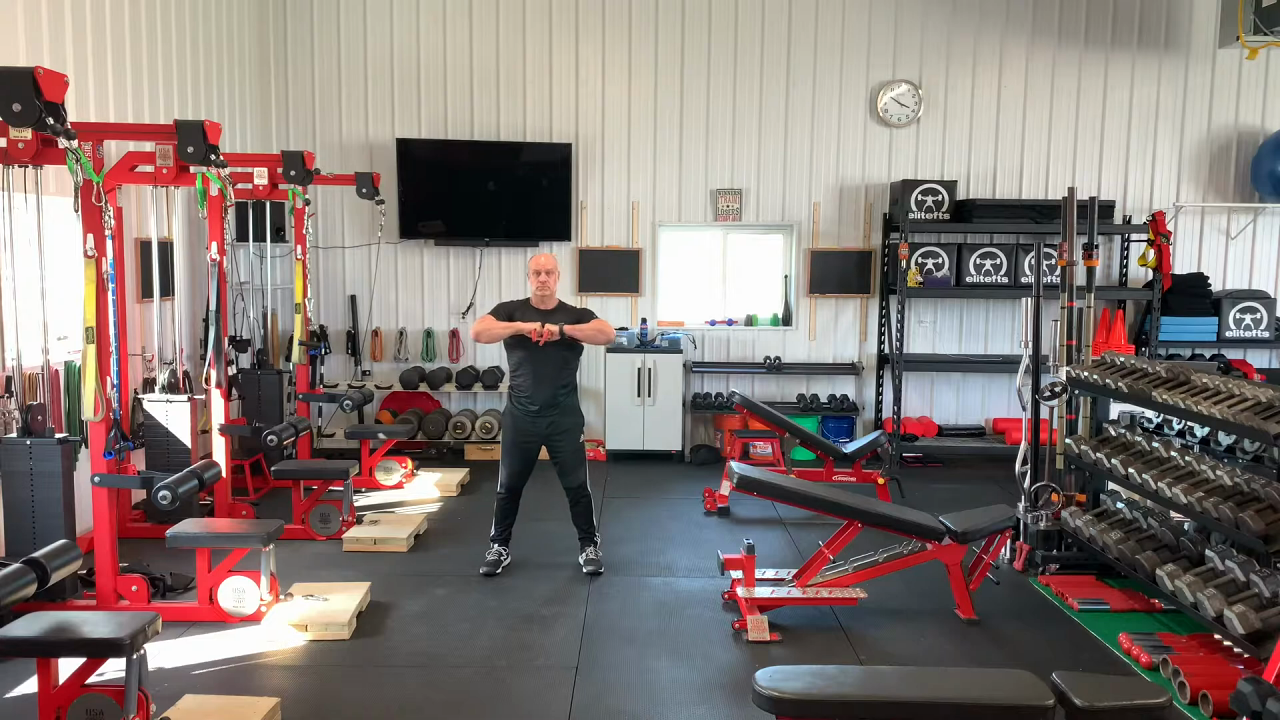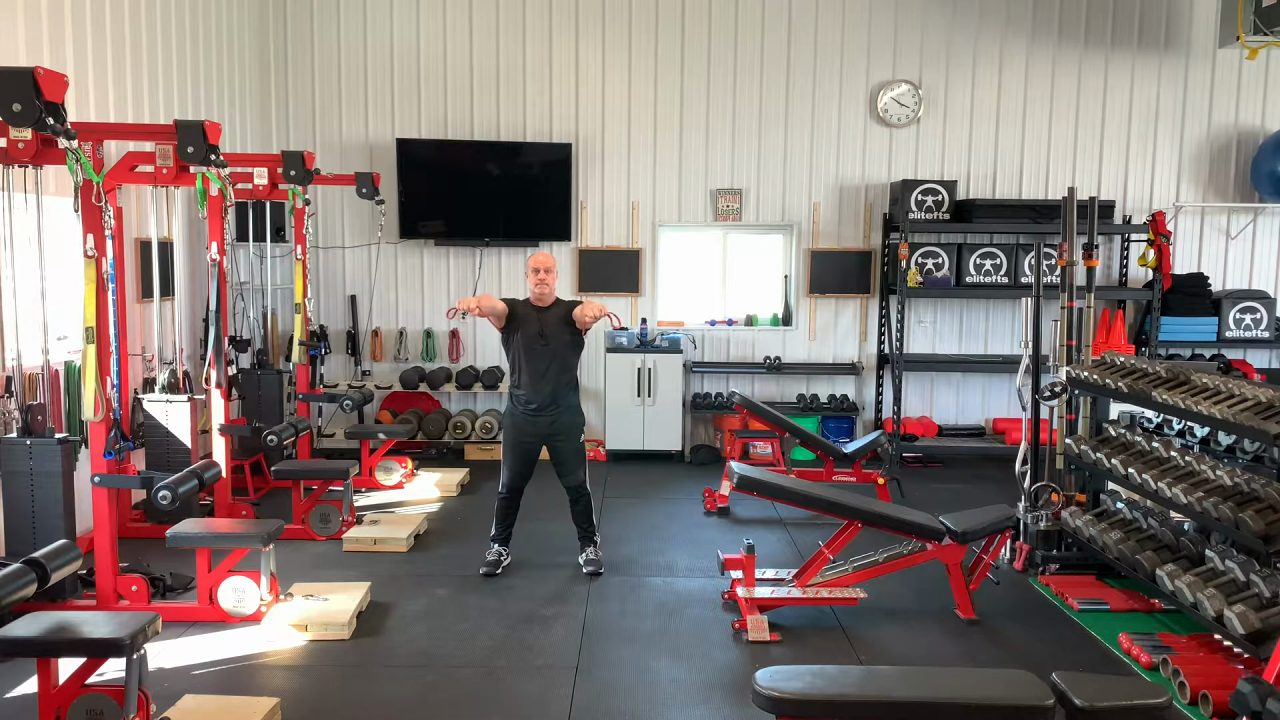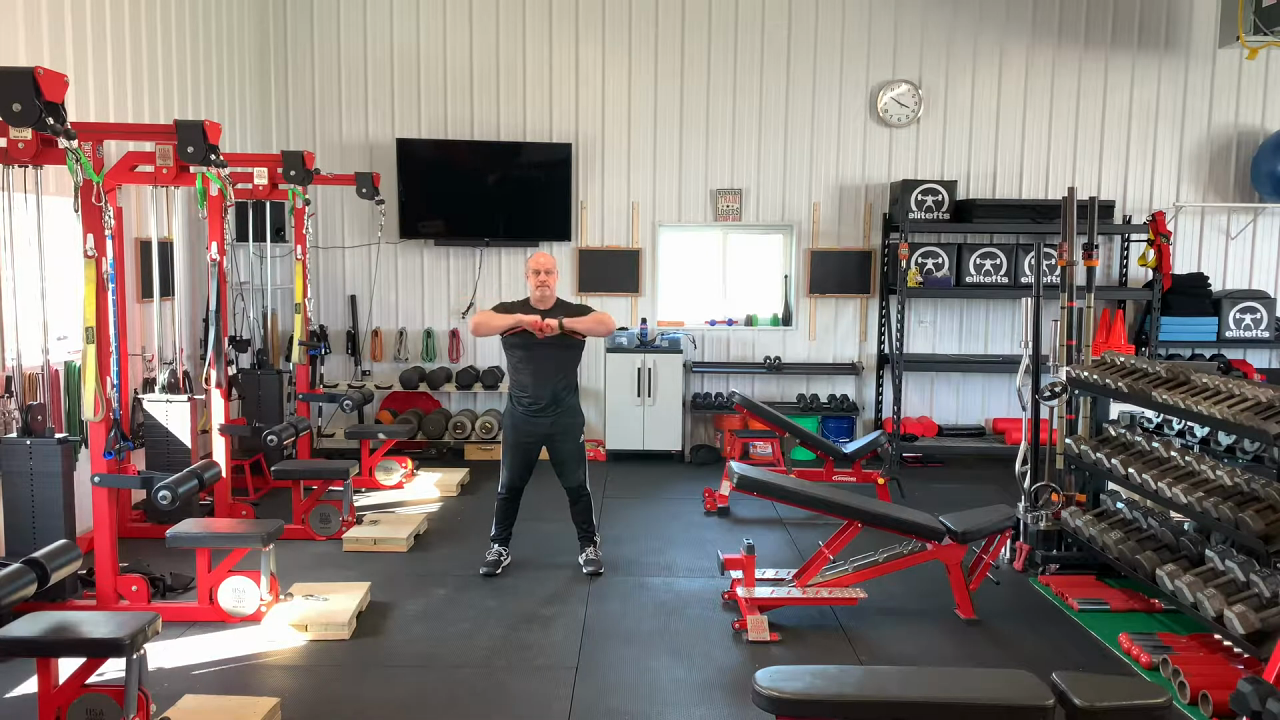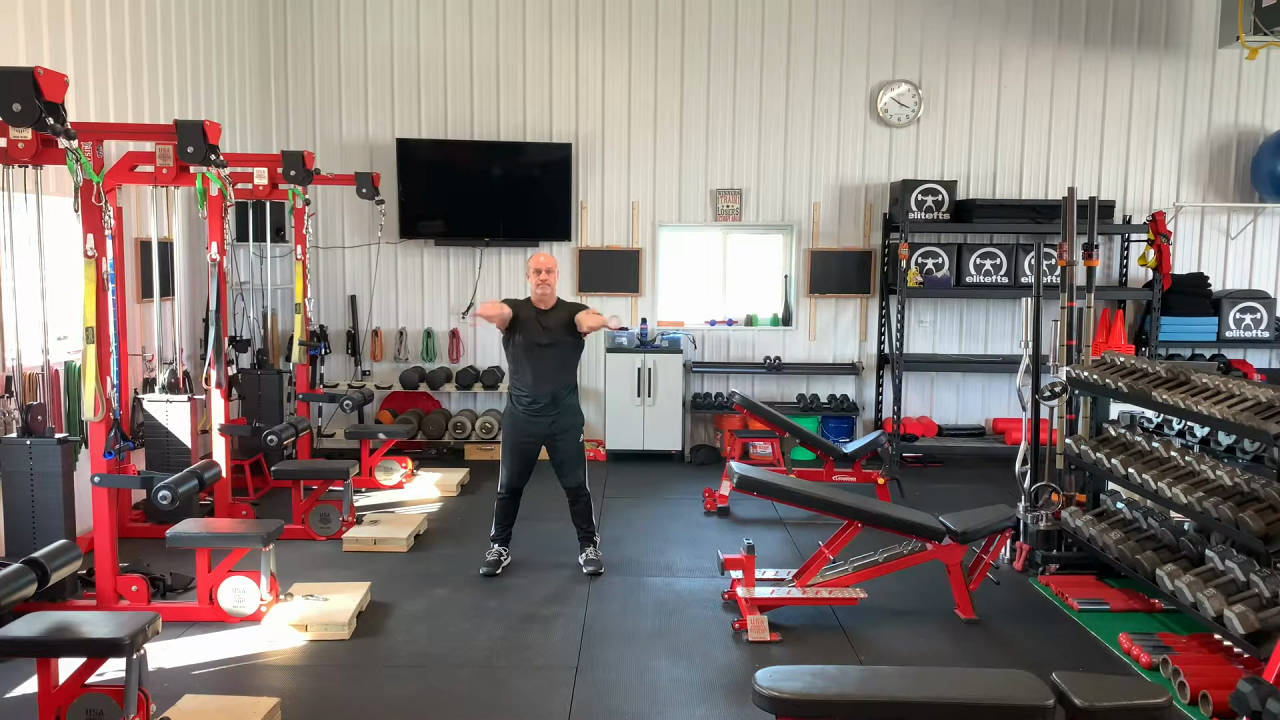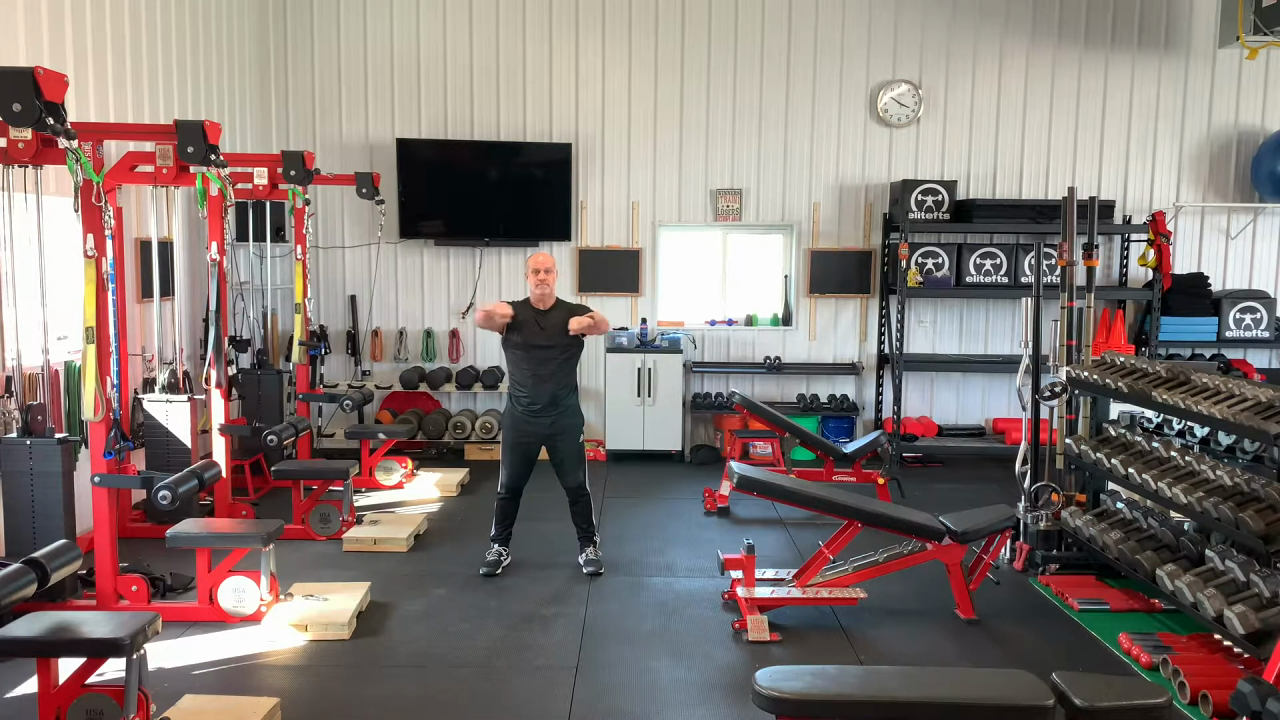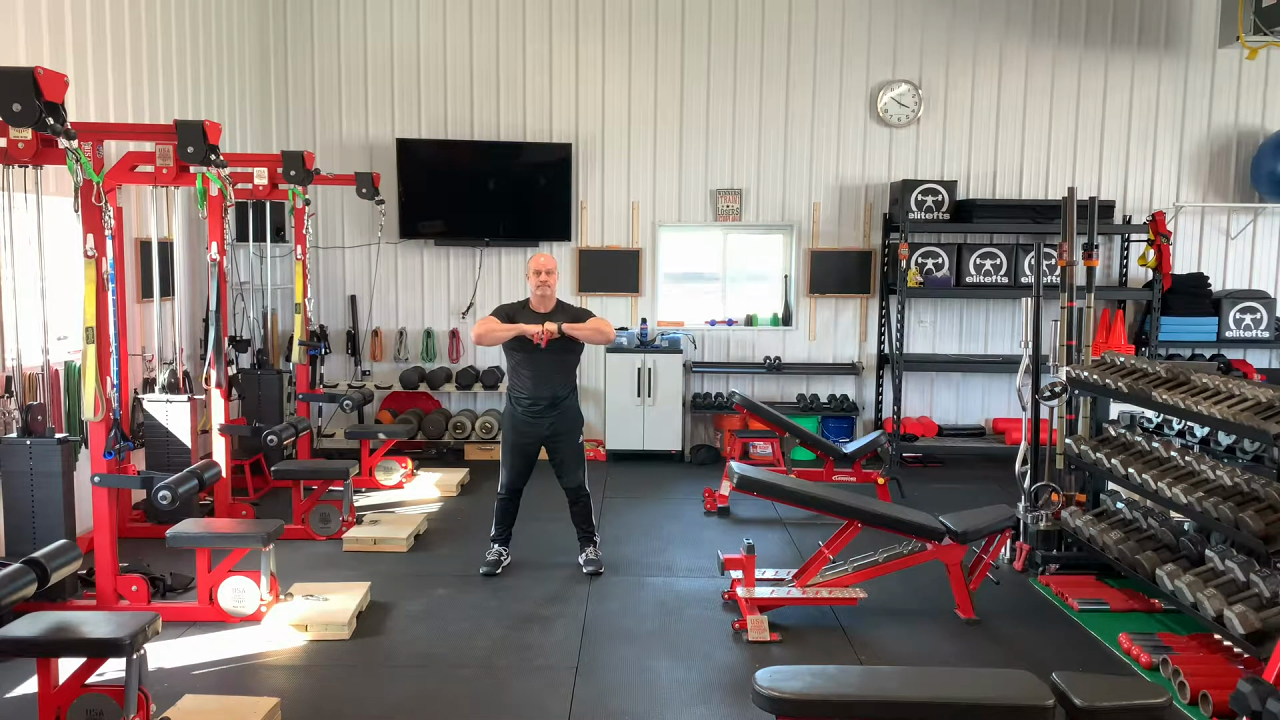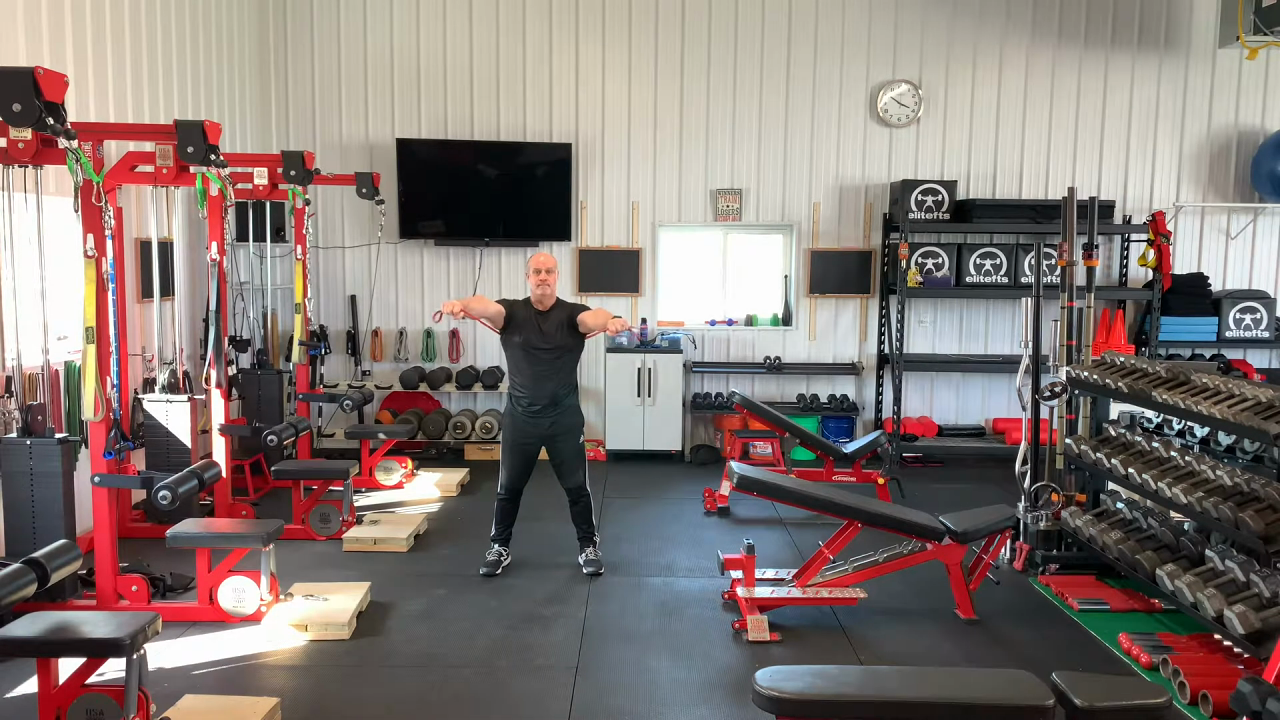
dt=0.7s
person 1, frame 1
left shoulder: (576, 316)
right shoulder: (512, 310)
left elbow: (607, 334)
right elbow: (477, 332)
left wrist: (561, 329)
right wrist: (520, 326)
left hip: (564, 418)
right hip: (520, 417)
left knee: (577, 486)
right knee: (509, 486)
left ankle: (589, 546)
right ankle: (499, 547)
person 1, frame 2
left shoulder: (570, 311)
right shoulder: (513, 311)
left elbow: (586, 312)
right elbow: (493, 306)
left wrist: (593, 311)
right wrist: (476, 303)
left hip: (565, 417)
right hip: (521, 417)
left knee: (577, 486)
right knee: (510, 487)
left ankle: (589, 547)
right ankle: (499, 547)
person 1, frame 3
left shoulder: (573, 312)
right shoulder: (511, 311)
left elbow: (608, 325)
right elbow: (476, 326)
left wrist: (561, 324)
right wrist: (521, 319)
left hip: (565, 418)
right hip: (521, 418)
left knee: (577, 486)
right knee: (510, 487)
left ankle: (589, 547)
right ankle: (499, 547)
person 1, frame 4
left shoulder: (573, 310)
right shoulder: (513, 308)
left elbow: (590, 317)
right elbow: (493, 310)
left wrist: (595, 320)
right wrist: (489, 311)
left hip: (565, 417)
right hip: (520, 417)
left knee: (576, 486)
right knee: (509, 486)
left ankle: (589, 547)
right ankle: (499, 547)
person 1, frame 5
left shoulder: (573, 311)
right shoulder: (512, 311)
left elbow: (600, 323)
right elbow: (482, 319)
left wrist: (588, 322)
right wrist: (493, 310)
left hip: (565, 417)
right hip: (520, 417)
left knee: (577, 486)
right knee: (509, 487)
left ankle: (589, 547)
right ankle: (499, 547)
person 1, frame 6
left shoulder: (574, 315)
right shoulder: (510, 313)
left elbow: (607, 334)
right elbow: (478, 334)
left wrist: (560, 328)
right wrist: (523, 328)
left hip: (564, 418)
right hip: (520, 418)
left knee: (576, 487)
right knee: (509, 487)
left ankle: (589, 547)
right ankle: (499, 547)
person 1, frame 7
left shoulder: (572, 313)
right shoulder: (512, 312)
left elbow: (593, 318)
right elbow: (486, 306)
left wrist: (611, 320)
right wrist: (461, 305)
left hip: (564, 418)
right hip: (520, 418)
left knee: (577, 487)
right knee: (509, 487)
left ankle: (589, 547)
right ankle: (499, 548)
